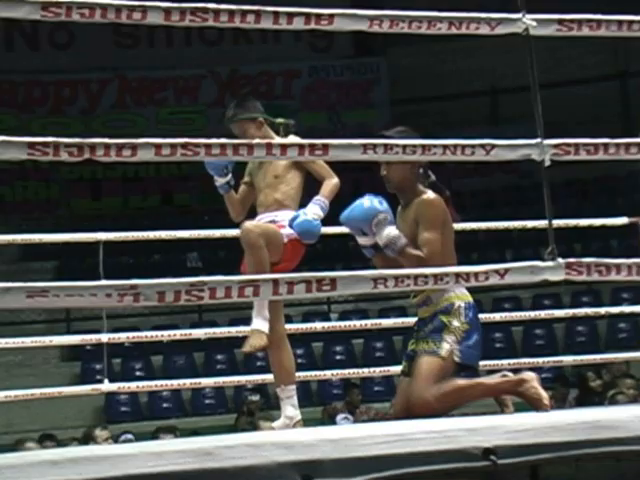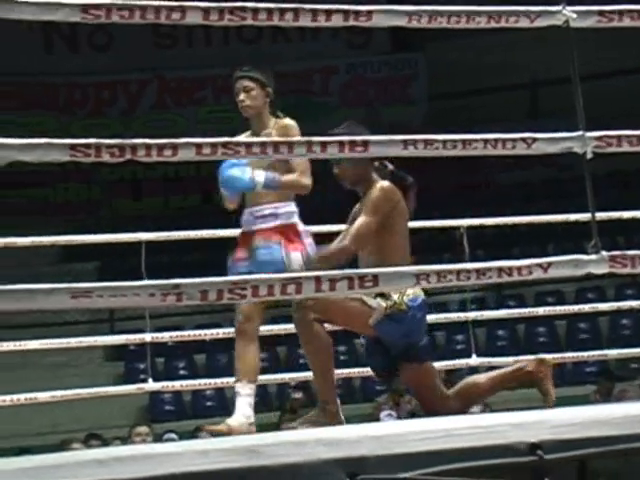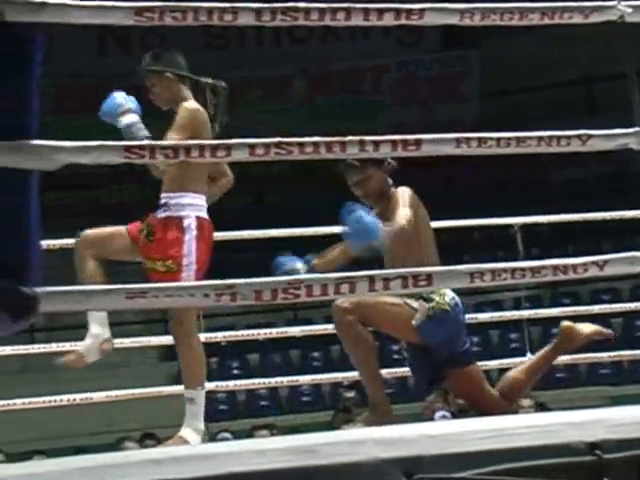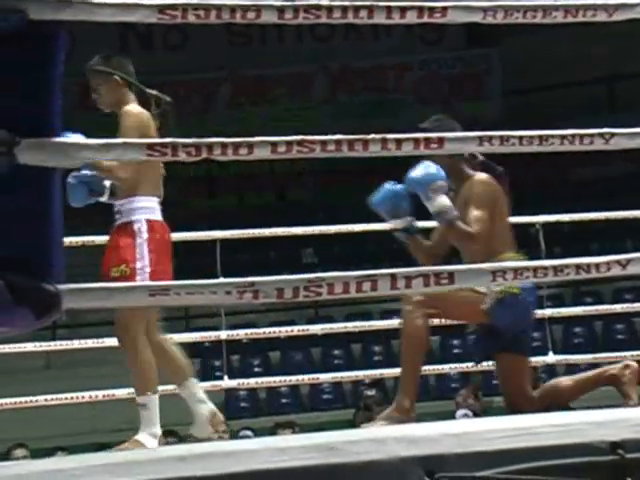
dt=1s
person 1, frame 1
right shoulder: (252, 165)
left elbow: (332, 180)
right elbow: (237, 214)
left wrist: (316, 208)
right wrist: (222, 181)
left hip: (288, 230)
right hip: (261, 237)
left knee: (250, 233)
right knee: (276, 328)
left ankle: (259, 322)
right ankle: (290, 412)
person 1, frame 2
left shoulder: (286, 127)
left elbow: (304, 181)
right elbow: (229, 203)
left wrist: (258, 179)
right wrist: (228, 184)
left hip: (285, 231)
right hip: (250, 237)
right knee: (245, 323)
right ankle: (243, 414)
person 1, frame 3
left shoulder: (190, 110)
right shoulder: (192, 117)
left elbow: (162, 166)
right elbow: (224, 179)
left wrist: (130, 123)
left hip: (185, 227)
right hip: (163, 223)
left knee: (182, 325)
right knee: (85, 242)
left ankle: (193, 428)
right ankle: (98, 336)
person 1, frame 4
left shoulder: (132, 115)
right shoulder: (143, 121)
left elbow: (121, 172)
right wrist: (102, 190)
left hip: (141, 231)
right hip: (130, 232)
left knee: (134, 332)
right knee: (147, 334)
left ankle: (151, 432)
right ankle: (204, 412)
person 2, frame 1
left shoulder: (429, 203)
right shoulder: (406, 208)
left elbow: (429, 263)
left wrist: (389, 240)
right wrist: (372, 244)
left hip: (452, 311)
right hip: (430, 316)
left knee: (423, 402)
right knee: (402, 413)
left ankle: (518, 383)
right ankle: (497, 384)
person 2, frame 2
left shoulder: (383, 193)
right shoulder: (362, 206)
left elbow: (348, 248)
right elbow: (335, 258)
left hip: (396, 305)
right hip: (392, 310)
left knee: (307, 308)
right knee: (445, 407)
left ankle: (327, 411)
right ankle: (529, 371)
person 2, frame 3
left shoulder: (403, 196)
right shoulder: (382, 216)
left elbow: (402, 228)
right elbow: (342, 252)
left wrist: (378, 234)
right wrist: (307, 268)
left hip: (436, 309)
right hip: (431, 317)
left knee: (346, 310)
right knee: (496, 405)
left ankle: (380, 411)
right ankle: (563, 341)
person 2, frame 4
left shoulder: (480, 184)
right shoulder: (459, 194)
left elbow: (476, 243)
right elbow: (431, 260)
left wrist: (439, 203)
right wrist: (401, 224)
left hip: (505, 293)
right hip: (501, 301)
left knee: (416, 304)
right knee: (524, 405)
left ankle: (402, 409)
right ankle: (613, 374)
